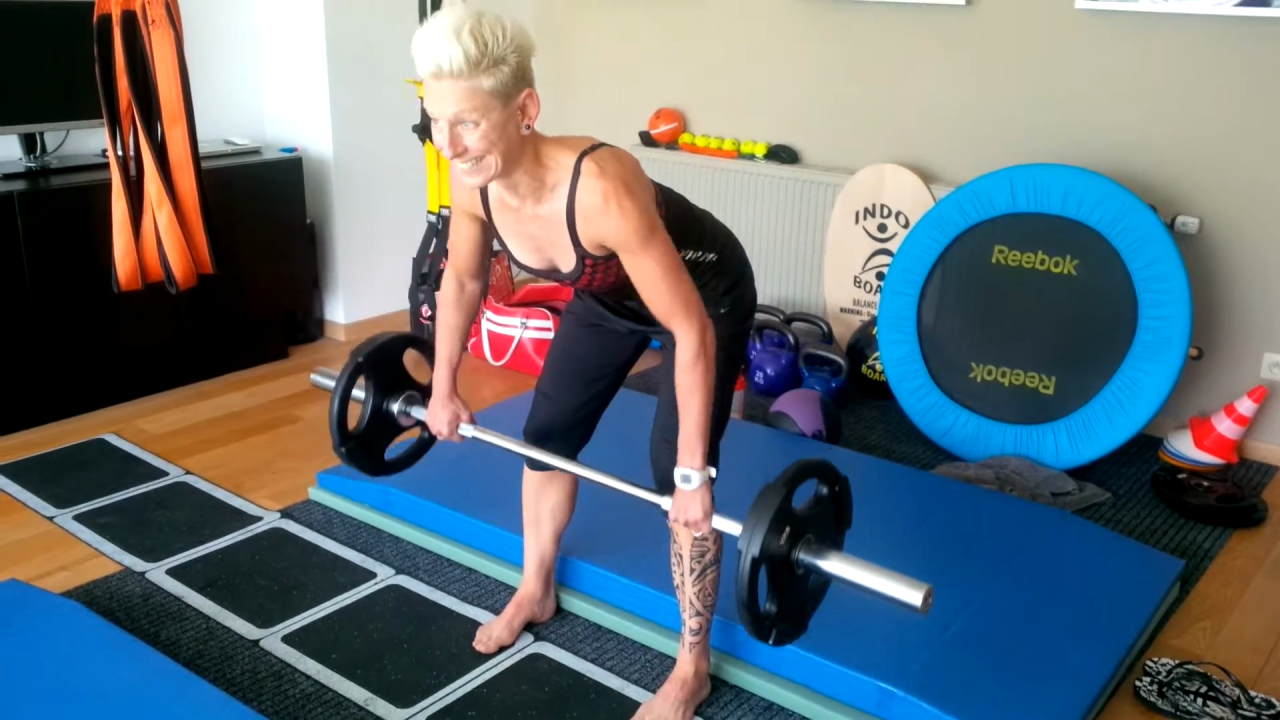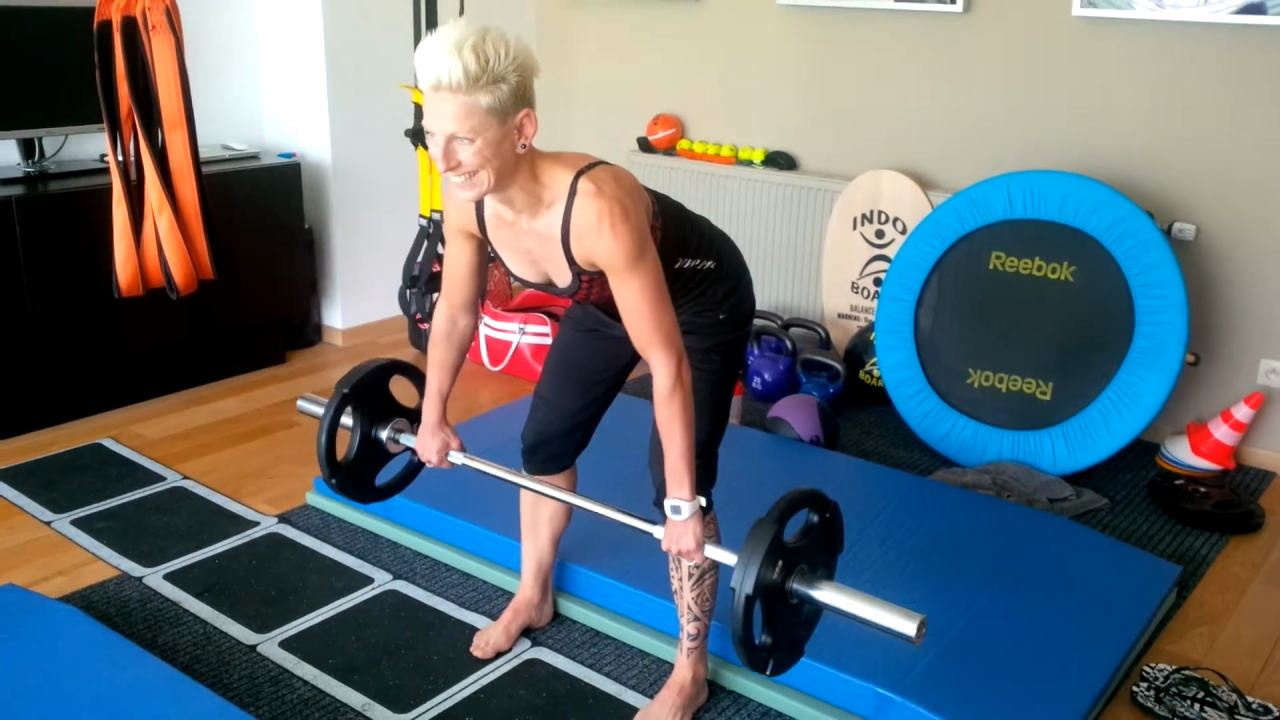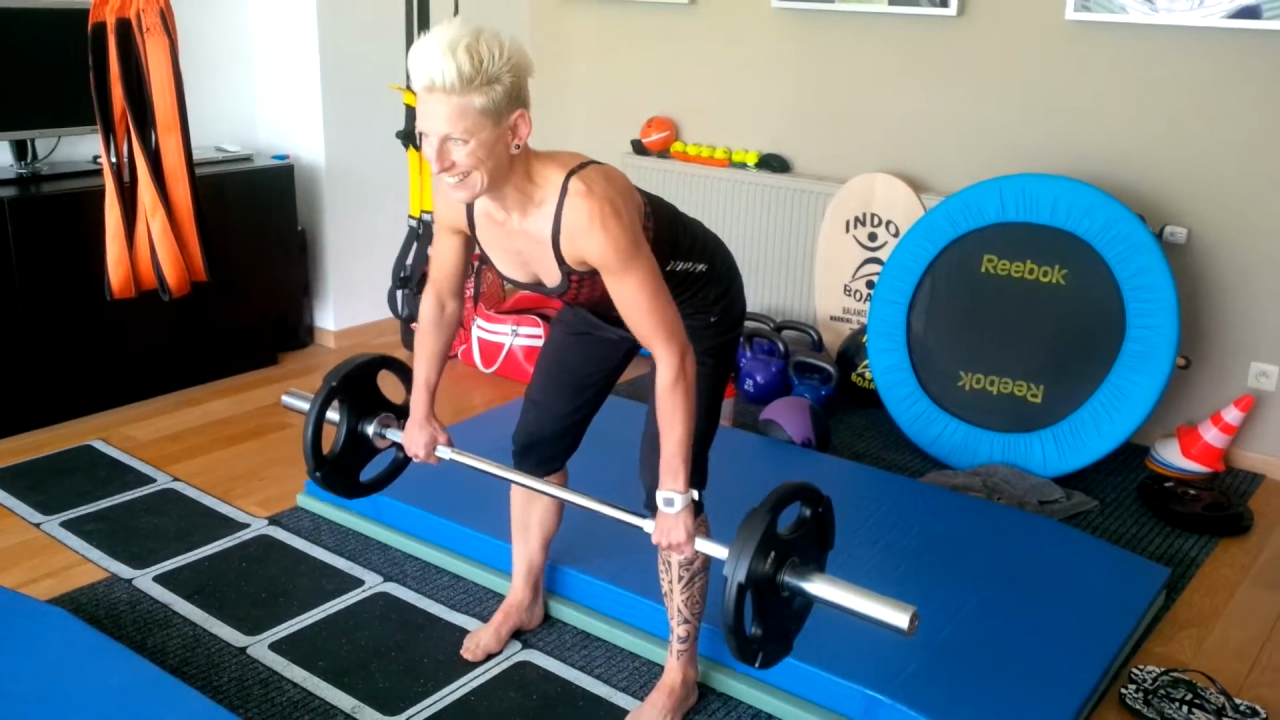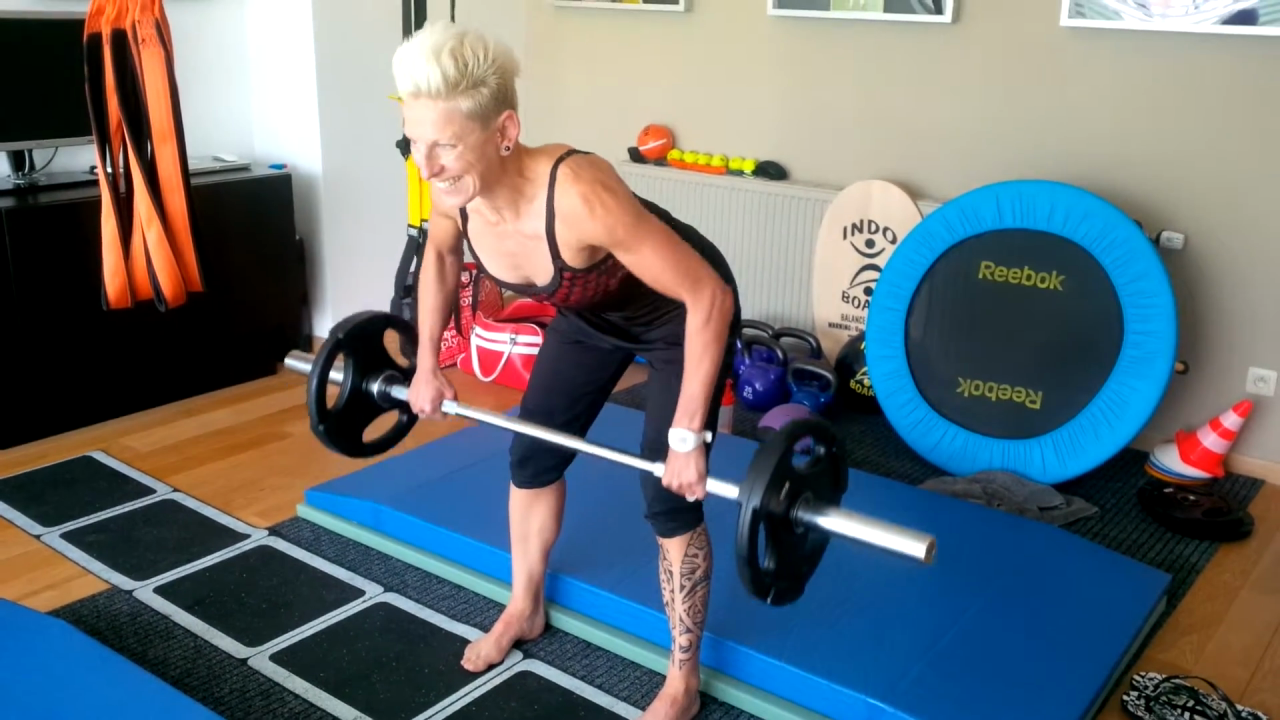
dt=0.3s
person 1, frame 1
left shoulder: (602, 189)
right shoulder: (475, 184)
left elbow: (690, 332)
right elbow: (462, 281)
left wrist: (692, 474)
right wrist: (444, 386)
left hip: (705, 290)
right hip: (609, 291)
left knee: (675, 476)
right knee: (546, 435)
right ankle: (535, 592)
person 1, frame 2
left shoulder: (597, 209)
right shoulder: (467, 199)
left elbow: (666, 364)
right elbow: (456, 312)
left wrist: (682, 504)
right wrist: (432, 417)
left hip: (701, 300)
right hip: (606, 297)
left knee: (677, 484)
right knee: (543, 443)
right ankle: (533, 597)
person 1, frame 3
left shoulder: (587, 208)
right shoulder: (459, 197)
left elbow: (670, 354)
right elbow: (440, 303)
left wrist: (676, 499)
right wrist: (421, 411)
left hip: (694, 299)
right hip: (600, 299)
left knee: (666, 491)
right knee: (535, 444)
right ankle: (524, 599)
person 1, frame 4
left shoulder: (579, 194)
right shoulder: (454, 191)
left elbow: (710, 297)
right elbow: (440, 256)
left wrist: (688, 435)
right wrist: (426, 361)
left hip: (682, 306)
right hip: (591, 310)
left knee: (670, 491)
right knee: (531, 450)
right ankle: (525, 608)
